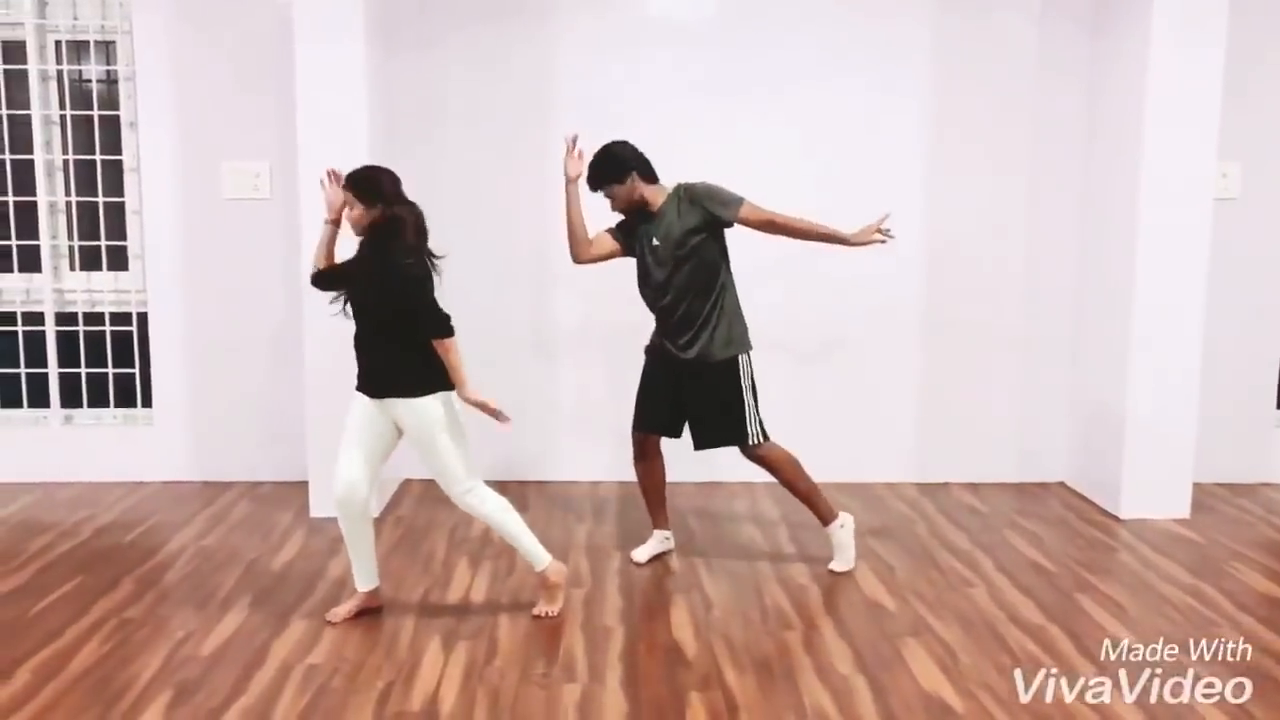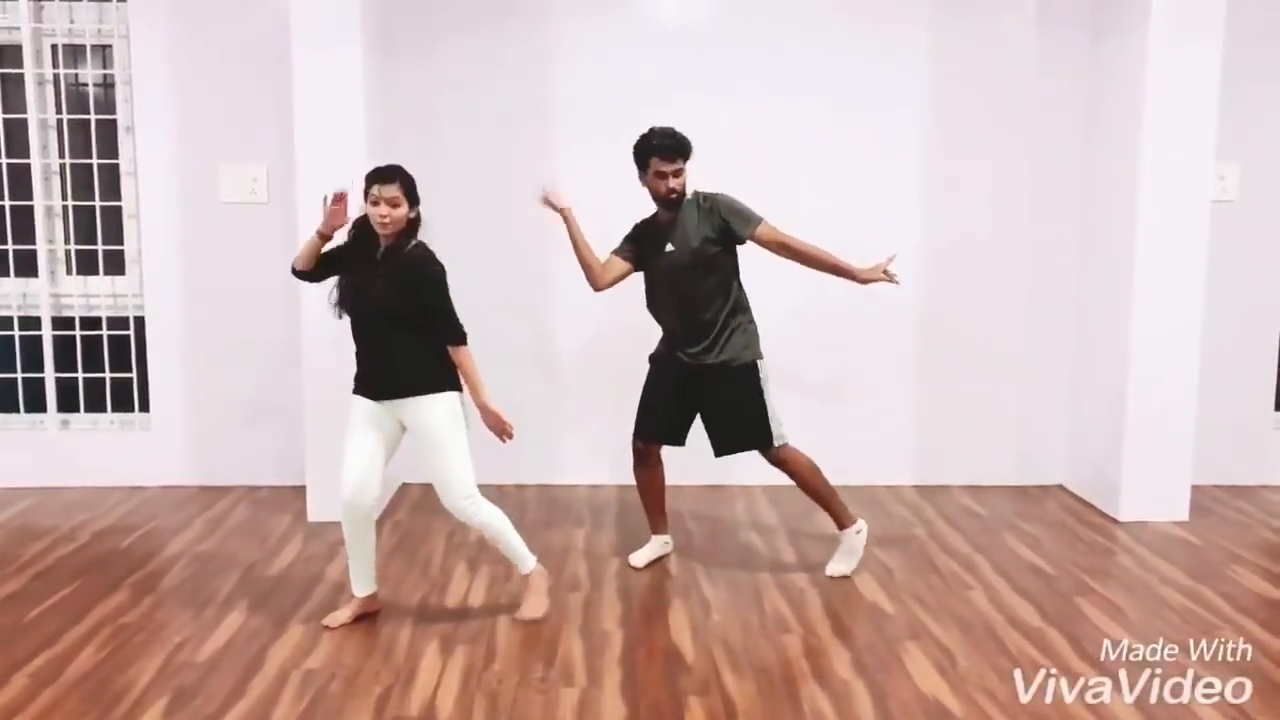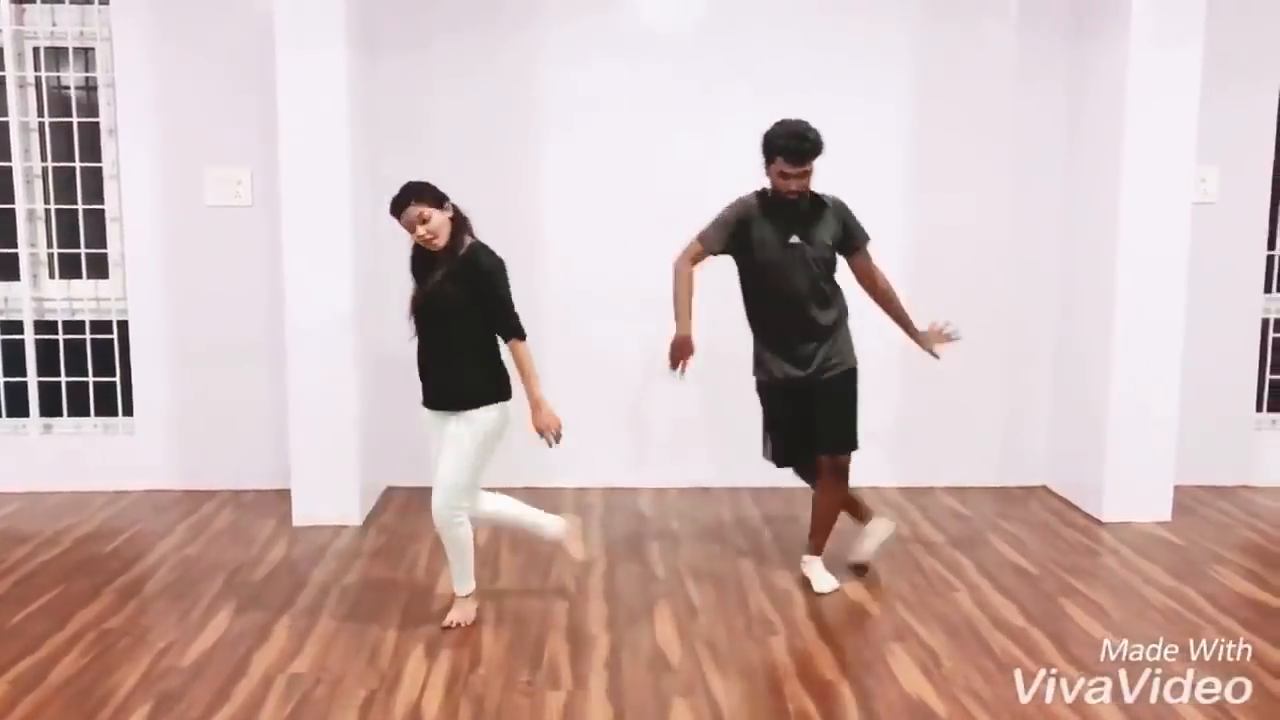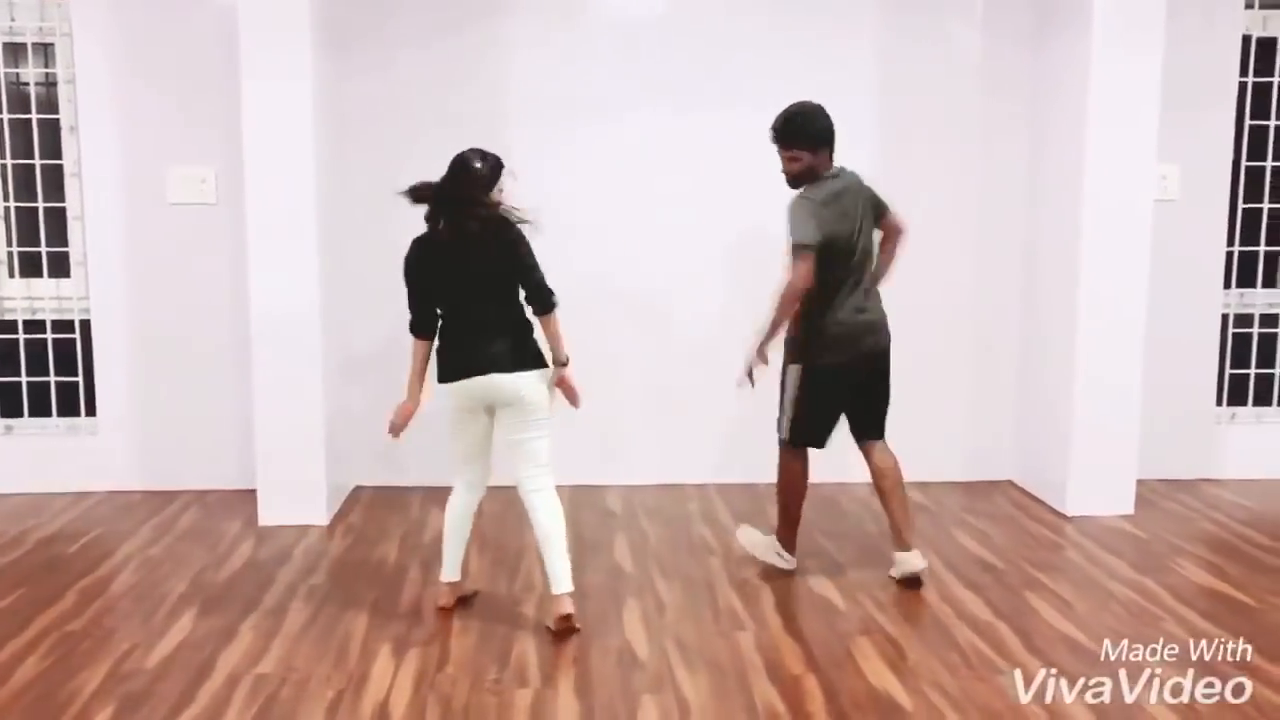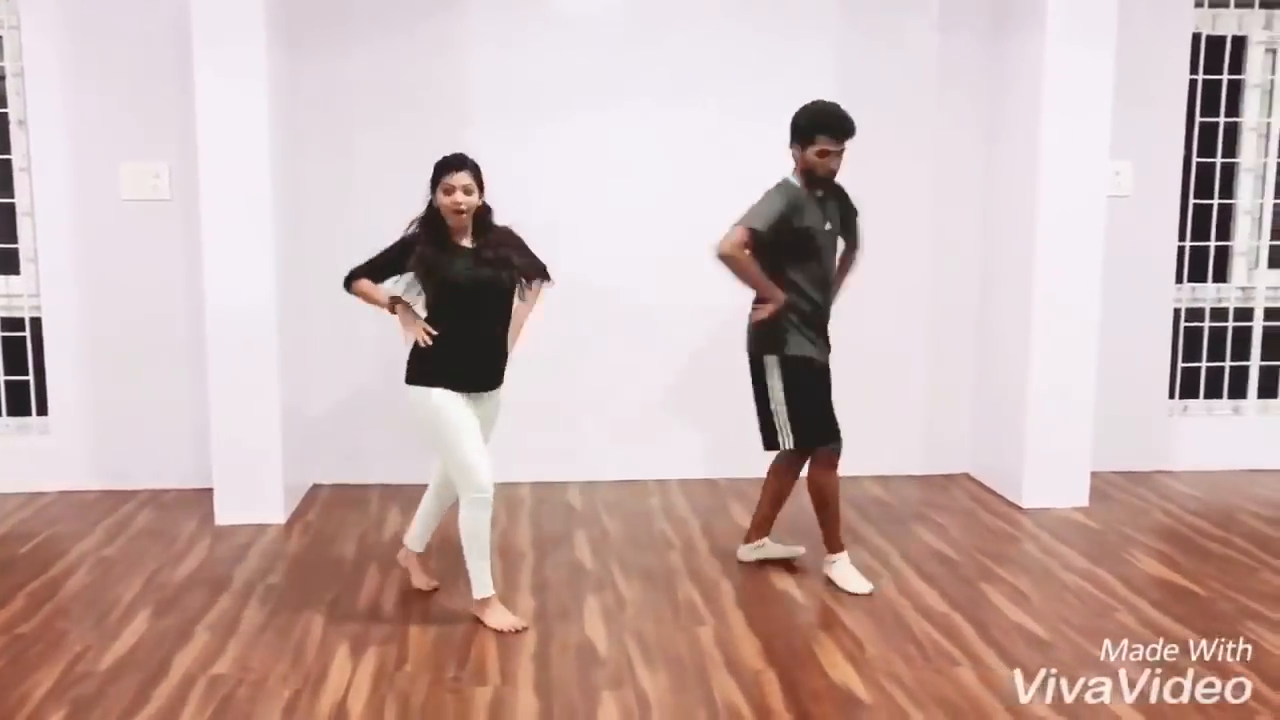
dt=0.5s
person 1, frame 1
left shoulder: (698, 199)
right shoulder: (632, 230)
left elbow: (769, 221)
right elbow: (581, 253)
left wrist: (847, 238)
right wrist: (571, 185)
left hip: (721, 350)
right hip: (668, 350)
left knee: (756, 446)
right knee: (644, 438)
left ankle: (835, 522)
right ankle: (661, 533)
person 1, frame 2
left shoulder: (715, 209)
right shoulder: (642, 236)
left elbow: (780, 242)
right elbow: (599, 278)
left wrist: (855, 273)
right wrist: (568, 218)
left hip: (732, 354)
right hip: (676, 356)
left knee: (774, 449)
right knee: (644, 446)
left ankle: (850, 527)
right ankle: (660, 537)
person 1, frame 3
left shoulder: (834, 213)
right shoulder: (746, 213)
left elbow: (871, 276)
right elbow: (686, 260)
left wrist: (916, 335)
right wrist: (684, 326)
left hip: (832, 360)
right hip: (777, 366)
left knee: (832, 462)
right knee: (800, 464)
left ankle: (813, 556)
right ankle: (870, 520)
person 1, frame 4
left shoulder: (809, 205)
right shoulder: (855, 187)
left elbow: (799, 283)
right elbow: (895, 229)
left wrist: (763, 343)
left hip: (823, 341)
right hip: (871, 335)
left knee: (794, 444)
right knee: (872, 441)
left ankle: (784, 546)
right ankle: (905, 549)
person 1, frame 5
left shoulder: (836, 200)
right shoulder: (782, 201)
left elbow: (848, 248)
right elbow: (730, 246)
right wrist: (773, 294)
left hip: (810, 344)
right hip: (782, 347)
left knee: (801, 449)
right knee: (825, 449)
left ankle: (756, 539)
right ankle: (835, 556)
person 2, frame 1
left shoulder: (403, 259)
right shoulder: (374, 257)
left elbow: (437, 326)
right elbow: (323, 277)
left wrist: (463, 388)
right wrist: (332, 219)
left hip: (421, 394)
right hip: (373, 393)
left knee: (467, 492)
right knee: (348, 493)
left ankle: (550, 571)
right ankle: (367, 591)
person 2, frame 2
left shoulder: (419, 262)
right shoulder: (360, 251)
left elbow: (451, 333)
right elbow: (303, 269)
left wrist: (481, 399)
right wrist: (325, 229)
left hip: (428, 393)
right hip: (372, 394)
left knee: (461, 499)
right knee: (355, 496)
left ankle: (533, 573)
right ankle: (364, 595)
person 2, frame 3
left shoulder: (480, 262)
right shoulder: (431, 264)
left elbow: (512, 330)
left wrist: (538, 402)
left hip: (480, 402)
right hip: (445, 400)
left knee: (449, 506)
right knee: (462, 501)
left ankle: (465, 594)
right ankle: (555, 528)
person 2, frame 4
left shoulder: (422, 251)
right shoulder: (506, 236)
left elbow: (423, 326)
right elbow: (542, 301)
left wrist: (413, 395)
right wrist: (561, 363)
left hip: (461, 378)
right hip: (519, 372)
left knee: (469, 480)
right knee: (537, 483)
left ankle: (450, 584)
right ankle: (561, 595)
person 2, frame 5
left shoulder: (501, 240)
right shoulder: (421, 243)
left elbow: (538, 275)
right elbow: (357, 280)
left wrist: (515, 324)
right wrist: (403, 309)
left hip: (485, 381)
right hip: (435, 382)
left knee: (455, 475)
right knee: (478, 481)
left ankle: (411, 550)
right ankle: (485, 596)
